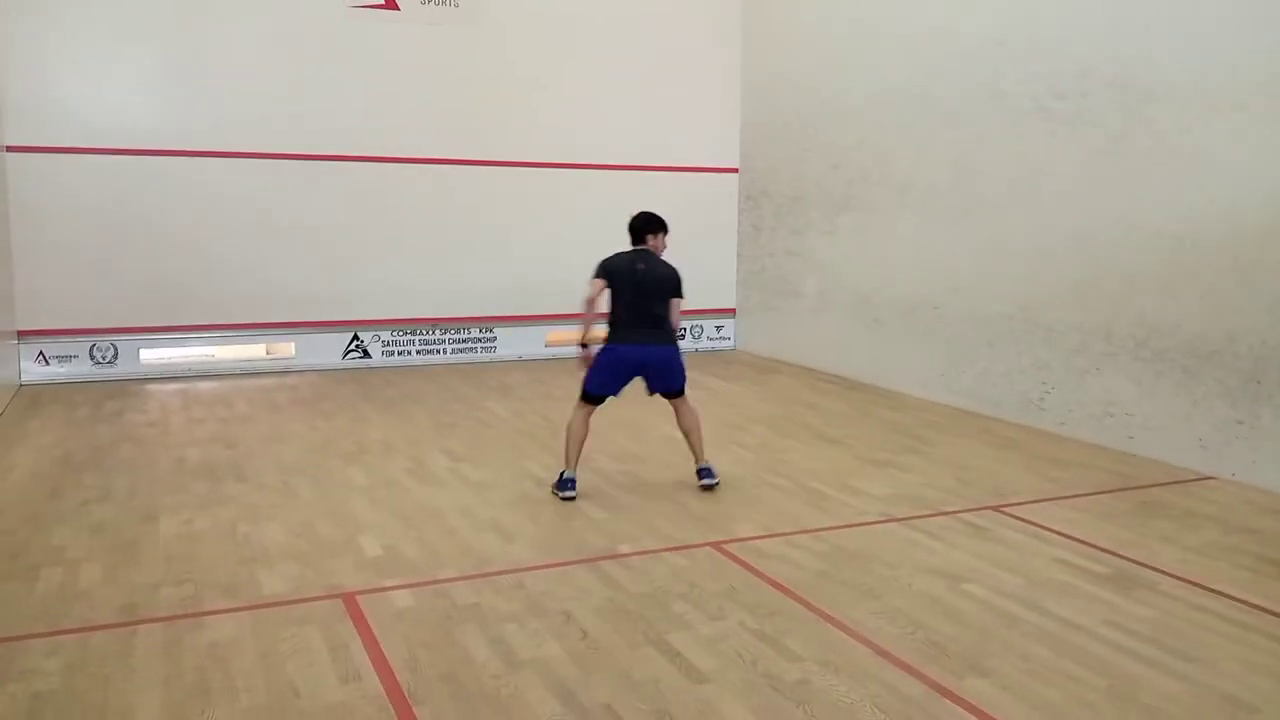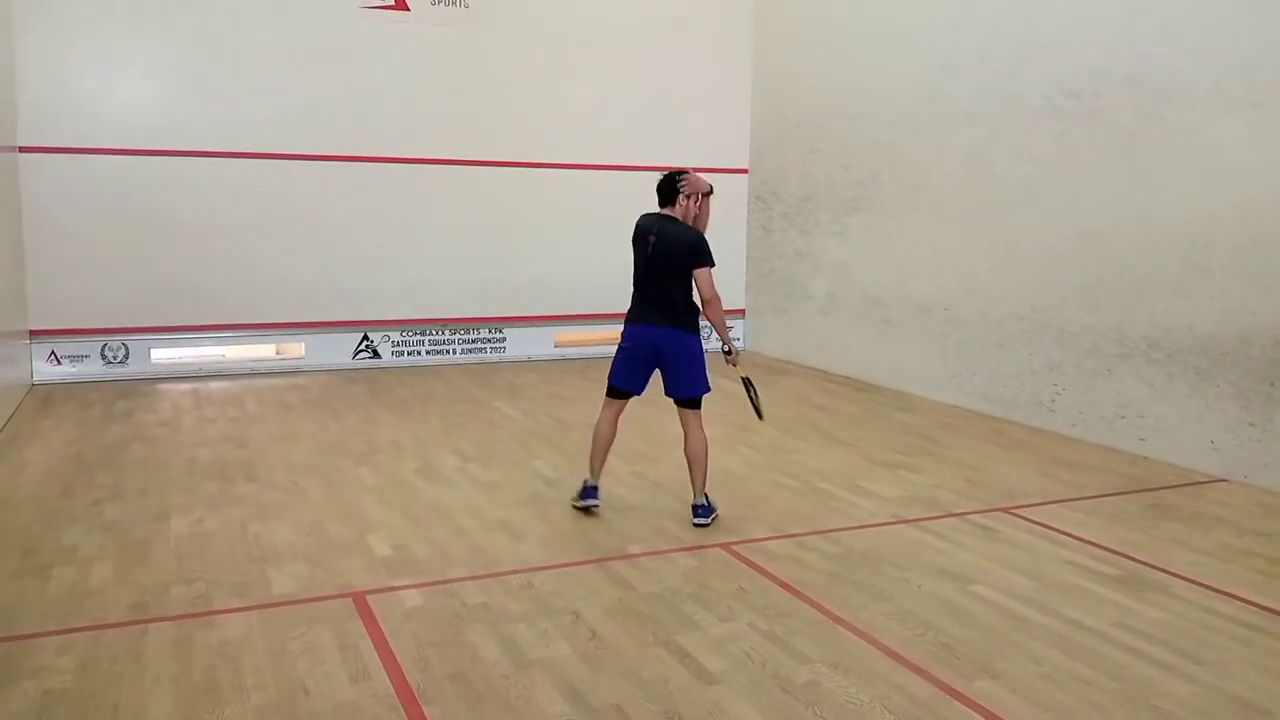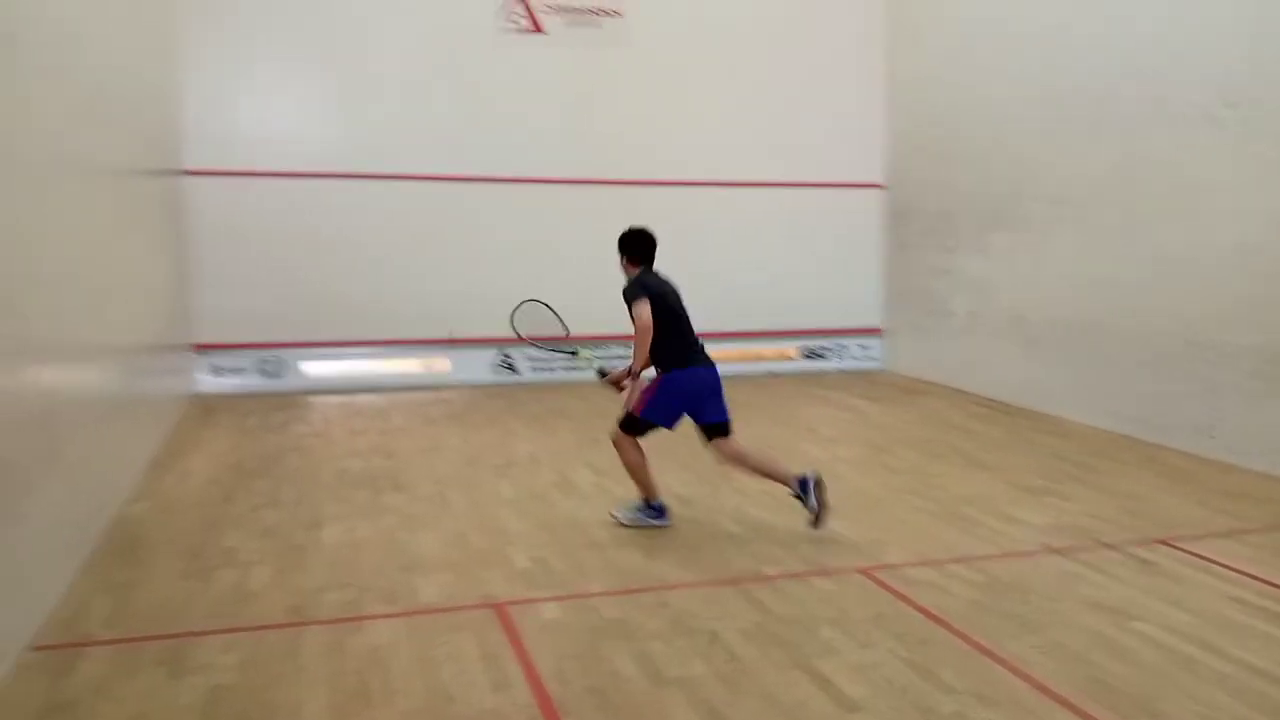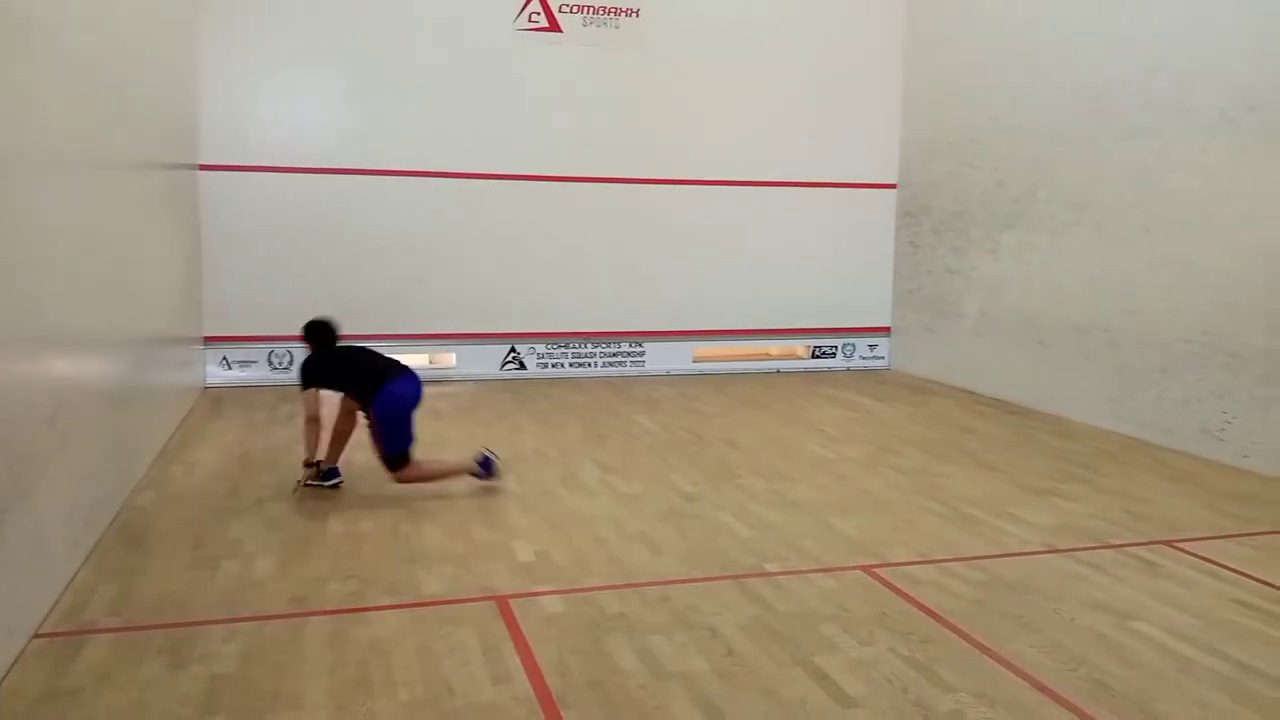
dt=0.7s
person 1, frame 1
left shoulder: (612, 263)
right shoulder: (669, 272)
left elbow: (590, 299)
right elbow: (674, 322)
left wrist: (585, 345)
left hip: (620, 348)
right hip: (662, 348)
left knee: (583, 410)
right knee: (681, 403)
left ankle: (569, 478)
right ankle: (703, 469)
person 1, frame 2
left shoulder: (643, 225)
right shoulder: (693, 240)
right elbow: (709, 298)
left wrist: (704, 193)
right wrist: (728, 343)
left hip: (638, 331)
right hip: (680, 337)
left knee: (611, 408)
right knee: (692, 422)
left ankle: (591, 487)
right ankle: (700, 503)
person 1, frame 3
left shoulder: (635, 287)
right shoulder: (662, 284)
left elbow: (644, 324)
left wrist: (632, 373)
right wrist: (631, 372)
left hip: (681, 376)
right hip: (705, 371)
left knee: (622, 437)
right knee: (725, 446)
left ankle: (653, 507)
right ankle: (803, 483)
person 1, frame 4
left shoulder: (311, 365)
right shoulder: (350, 353)
left elbow: (312, 418)
left wrist: (309, 460)
left hip: (389, 398)
right hip: (409, 382)
left knee: (401, 472)
right knee: (349, 402)
left ankle: (477, 465)
right ankle: (328, 469)
